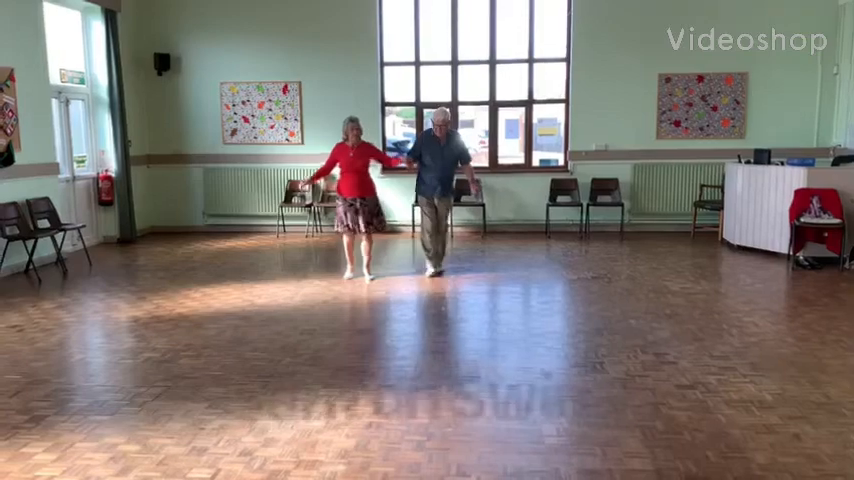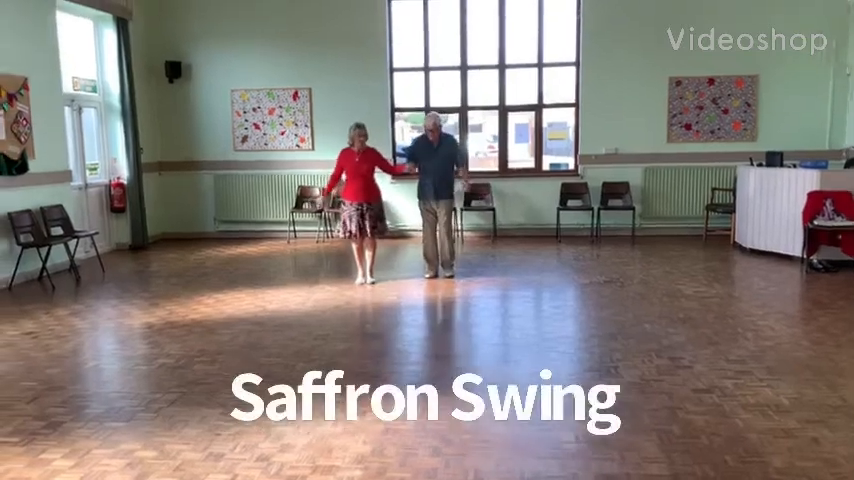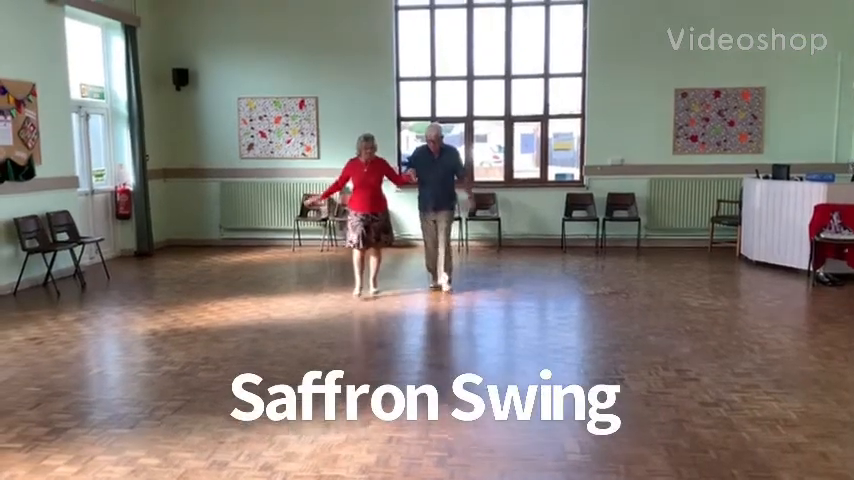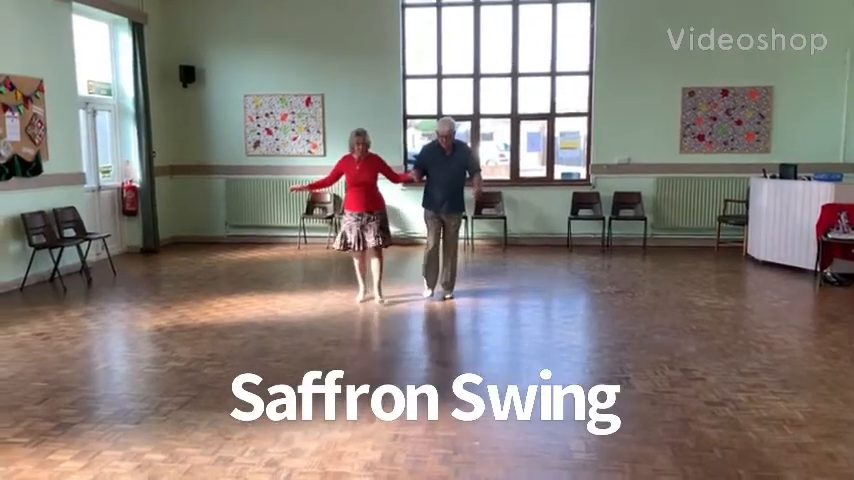
dt=0.7s
person 1, frame 1
left shoulder: (456, 138)
right shoulder: (424, 138)
left elbow: (465, 163)
right elbow: (412, 158)
left wrist: (472, 181)
right wrist: (408, 161)
left hip: (445, 191)
right hip: (425, 190)
left knee: (441, 228)
right knee: (427, 227)
left ankle: (438, 261)
right ankle: (430, 263)
person 1, frame 2
left shoulder: (451, 142)
right shoulder: (418, 143)
left elbow: (461, 165)
right elbow: (411, 164)
left wrist: (465, 179)
right wrist: (411, 166)
left hip: (445, 194)
right hip: (425, 194)
left knee: (445, 230)
right knee: (428, 232)
left ankle: (448, 266)
right ankle: (431, 267)
person 1, frame 3
left shoulder: (452, 153)
right shoulder: (418, 154)
left elbow: (462, 176)
right elbow: (409, 174)
left wrist: (470, 195)
right wrist: (411, 174)
left hip: (445, 206)
right hip: (425, 206)
left knee: (443, 242)
right knee: (430, 243)
left ankle: (445, 279)
right ankle: (434, 276)
person 1, frame 4
left shoulder: (463, 150)
right shoulder: (428, 150)
left elbow: (475, 172)
right elbow: (418, 172)
left wrist: (477, 186)
right wrist: (415, 175)
left hip: (454, 207)
right hip: (432, 206)
left knee: (450, 248)
right knee: (431, 245)
left ankle: (447, 288)
right ankle: (428, 286)
person 2, frame 1
left shoulder: (367, 147)
right shoulder: (339, 148)
left elbow: (386, 160)
right elbow: (326, 168)
left wrist: (400, 160)
right wrist: (311, 179)
left hip: (365, 195)
right hip: (346, 196)
left knee: (366, 232)
right knee: (347, 232)
left ankle: (366, 268)
right ankle: (350, 267)
person 2, frame 2
left shoulder: (372, 153)
right shoulder: (344, 154)
left elbow: (389, 168)
right elbow: (336, 176)
left wrist: (405, 167)
right wrist: (326, 193)
left hip: (371, 200)
right hip: (351, 201)
left knee: (370, 236)
right knee: (355, 237)
left ankle: (370, 272)
right ankle: (360, 272)
person 2, frame 3
left shoulder: (381, 163)
right shoulder: (352, 164)
left elbow: (397, 180)
right elbow: (339, 183)
left wrist: (408, 177)
right wrist: (321, 197)
left hip: (378, 211)
right hip: (358, 212)
left knee: (376, 247)
right knee: (358, 248)
left ankle: (373, 281)
right ankle: (358, 284)
person 2, frame 4
left shoulder: (375, 160)
right shoulder: (345, 161)
left elbow: (394, 177)
right elbow: (329, 180)
left wrist: (409, 176)
right wrist: (307, 187)
left hip: (374, 211)
right hip: (353, 212)
left knee: (375, 249)
right knee: (357, 251)
left ankle: (377, 289)
right ankle: (362, 288)
